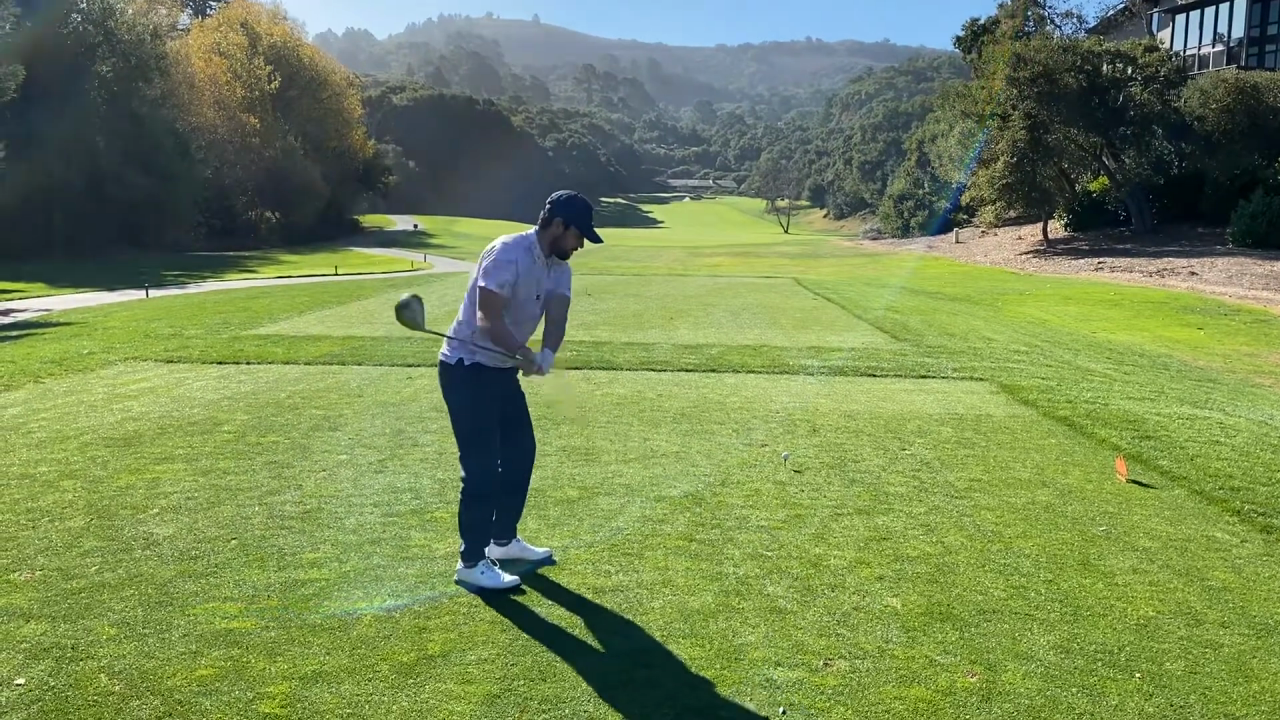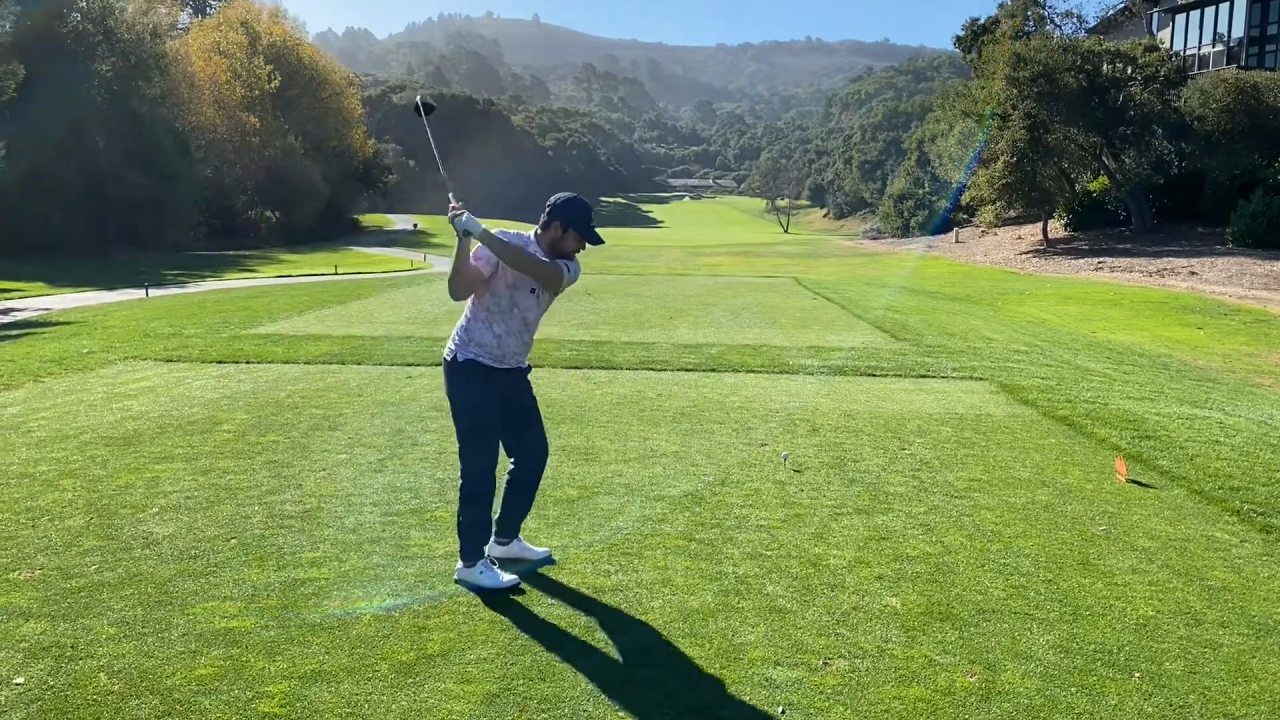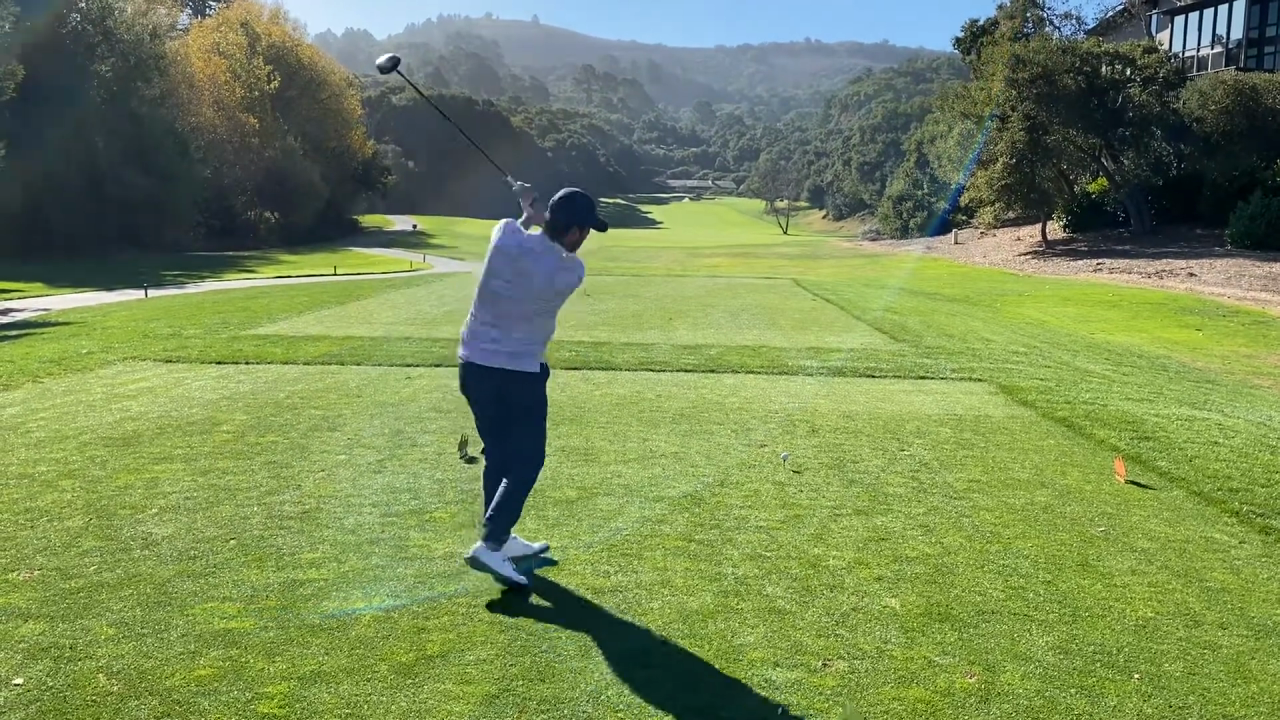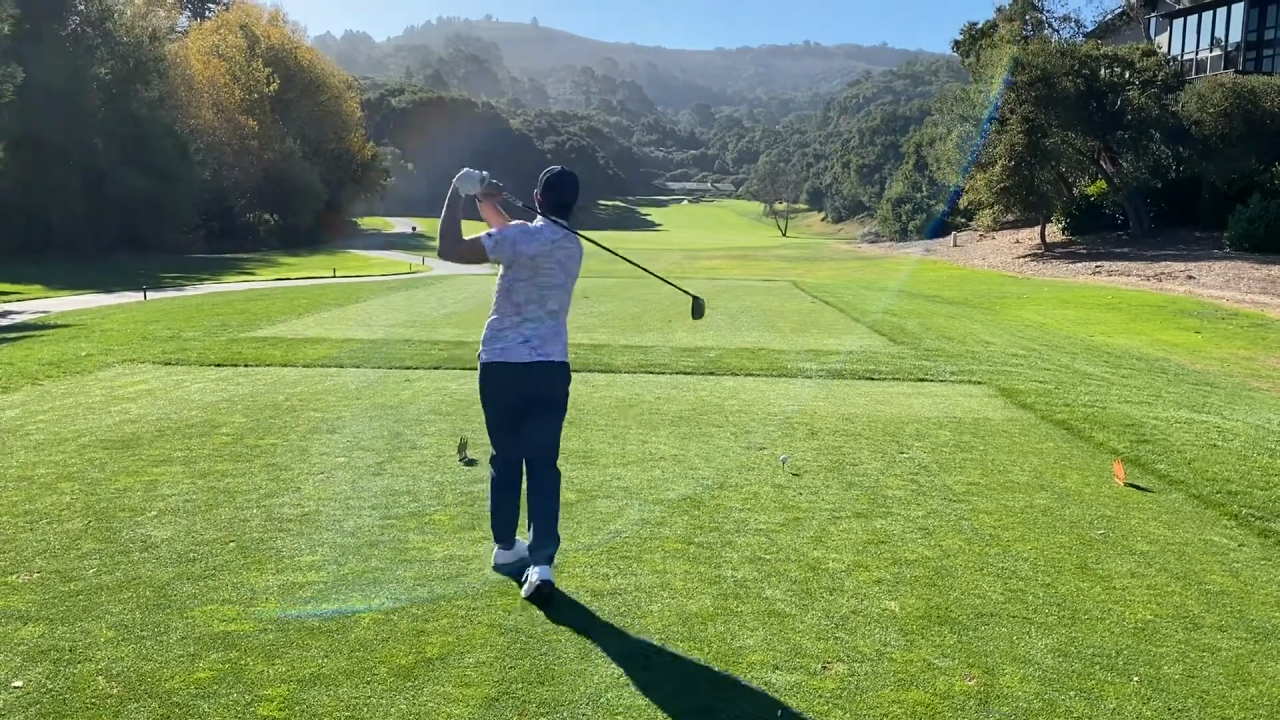
dt=0.5s
person 1, frame 1
left shoulder: (559, 269)
right shoulder: (507, 252)
left elbow: (556, 317)
right elbow: (487, 319)
left wrist: (546, 354)
right wrist: (521, 353)
left hip: (501, 369)
right hip: (467, 367)
left knee: (520, 454)
right knee: (482, 466)
left ankle: (503, 539)
right ankle: (472, 561)
person 1, frame 2
left shoulder: (566, 266)
right shoulder: (499, 242)
left elbow: (532, 269)
right elbow: (459, 292)
left wrist: (480, 232)
right wrist: (466, 241)
left hip: (511, 371)
right hip: (470, 368)
left knee: (533, 453)
right knee: (480, 463)
left ankle: (504, 538)
right ankle: (471, 561)
person 1, frame 3
left shoulder: (505, 236)
right shoulder: (568, 272)
left wrist: (531, 209)
right wrist: (534, 210)
left hip: (473, 366)
right hip: (520, 374)
left knee: (500, 454)
right knee: (525, 461)
left ankle: (499, 538)
right ankle: (490, 544)
person 1, frame 4
left shoulder: (523, 237)
right shoulder: (573, 246)
left elbow: (451, 250)
left wrist: (457, 193)
right wrist: (488, 203)
left hip: (501, 365)
right hip: (550, 370)
left knee: (506, 460)
right knee: (542, 465)
left ankle: (505, 547)
right ankle: (541, 563)
